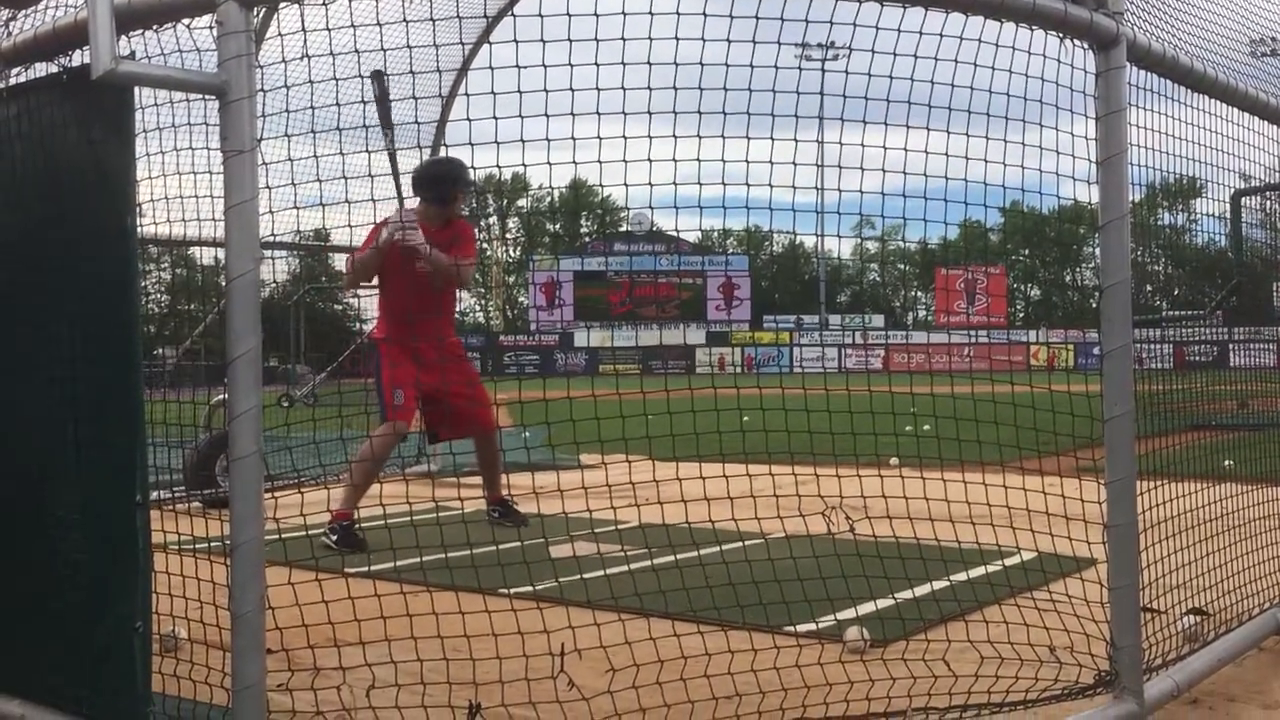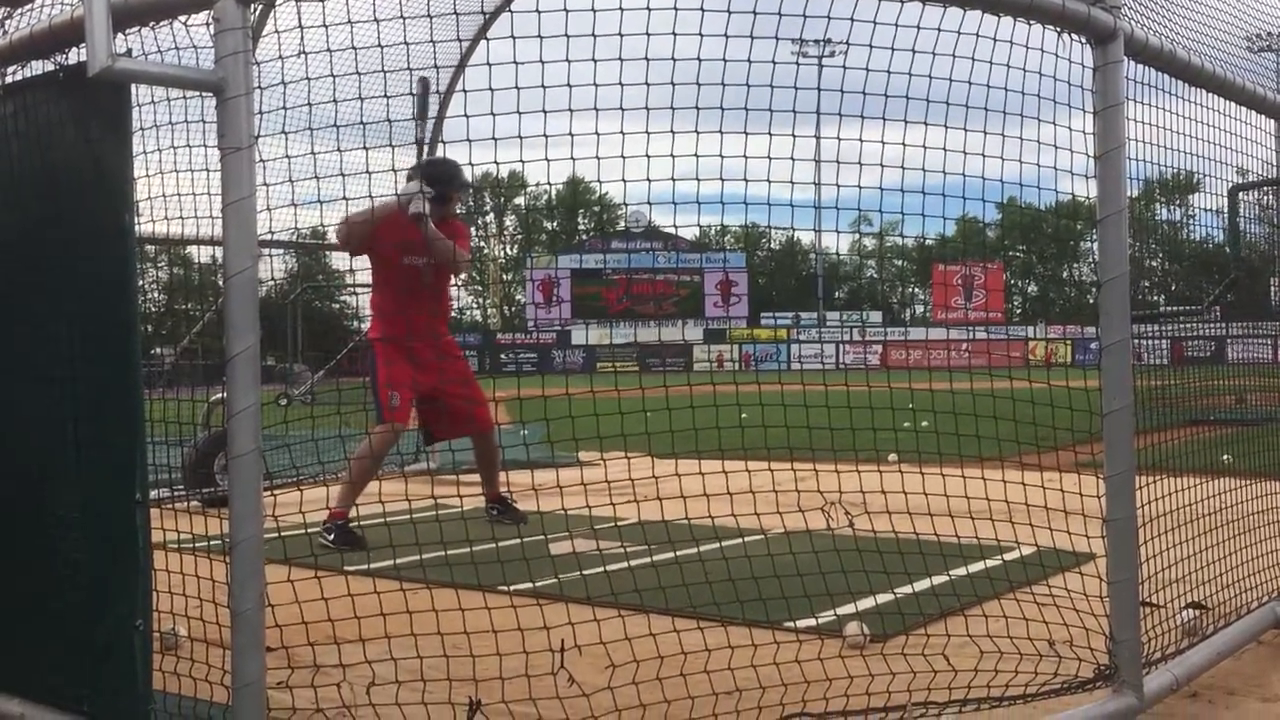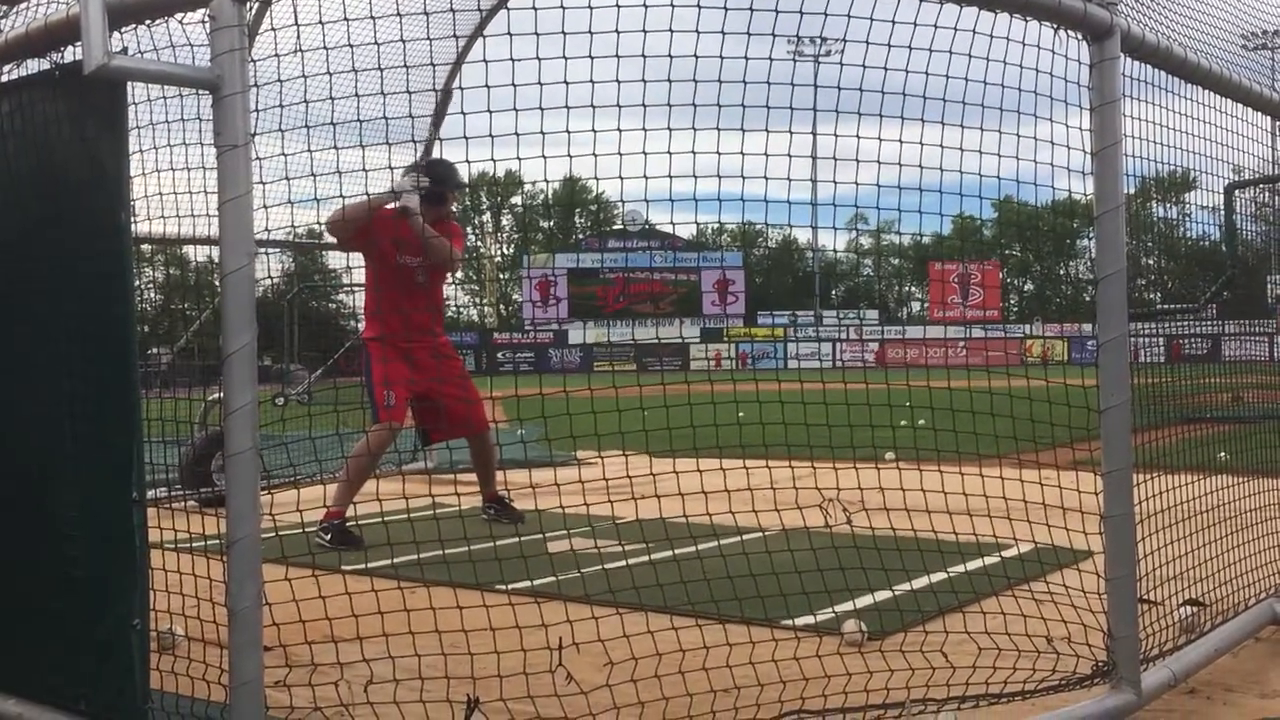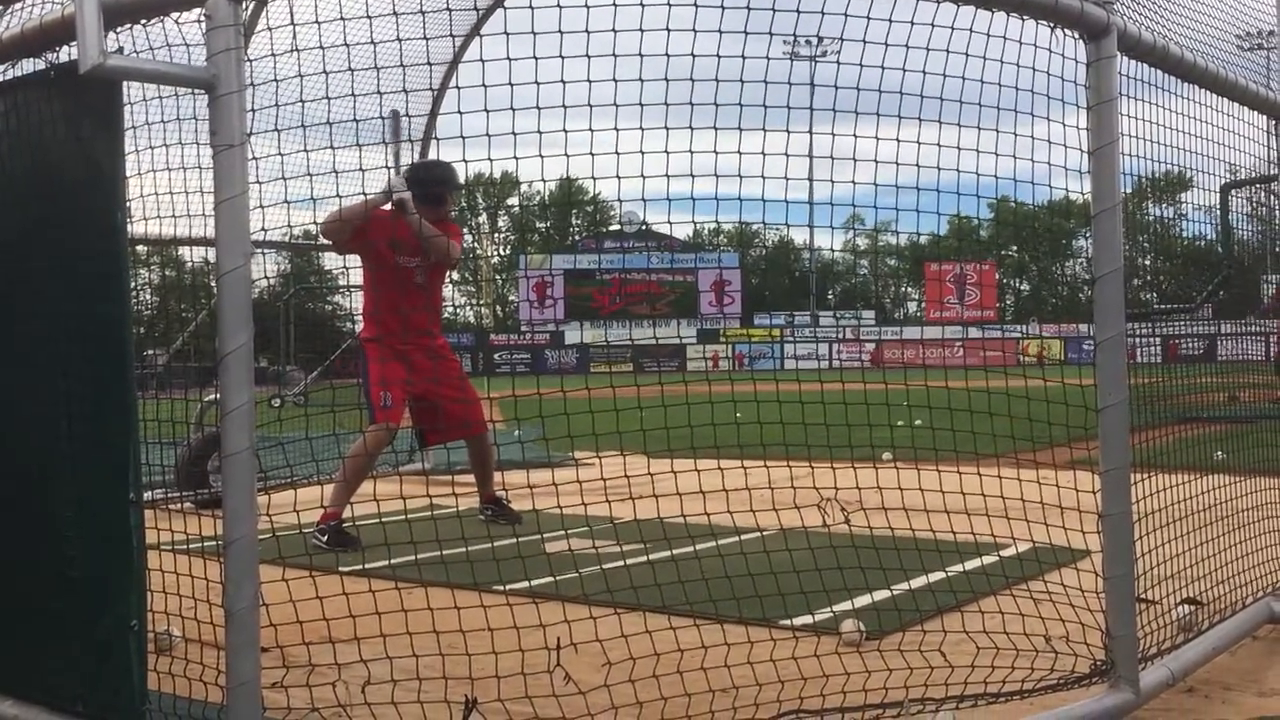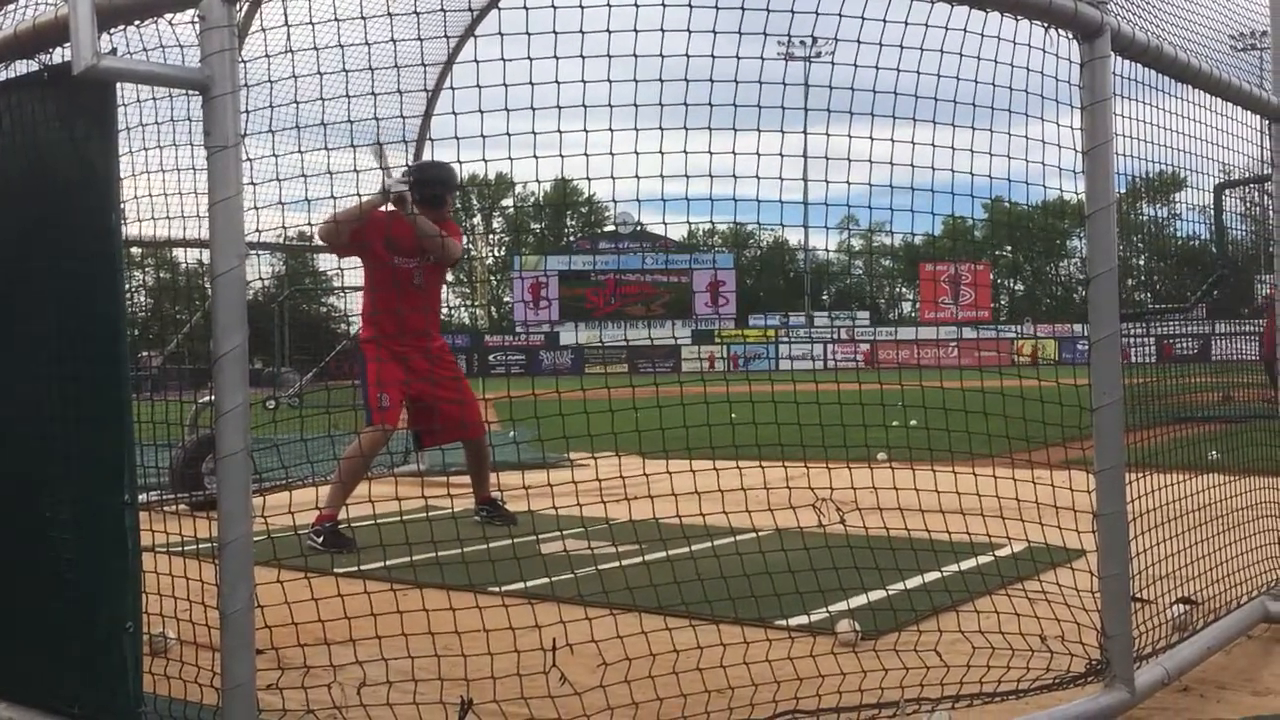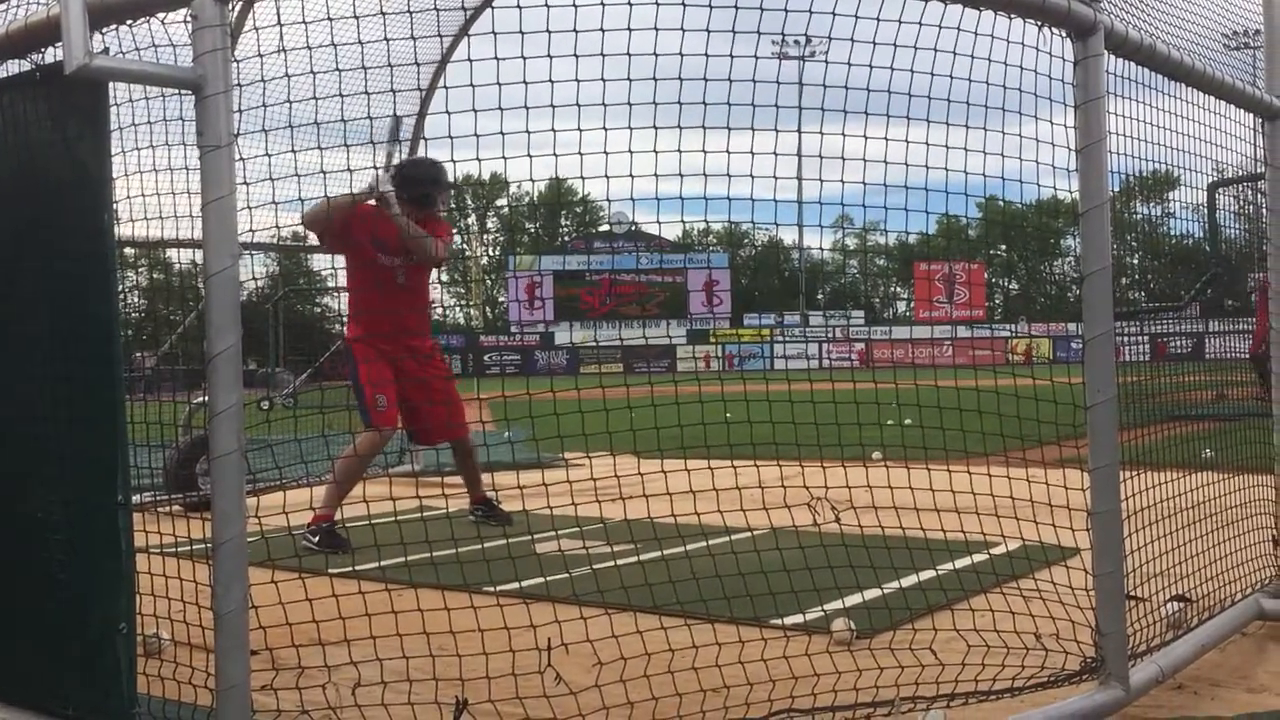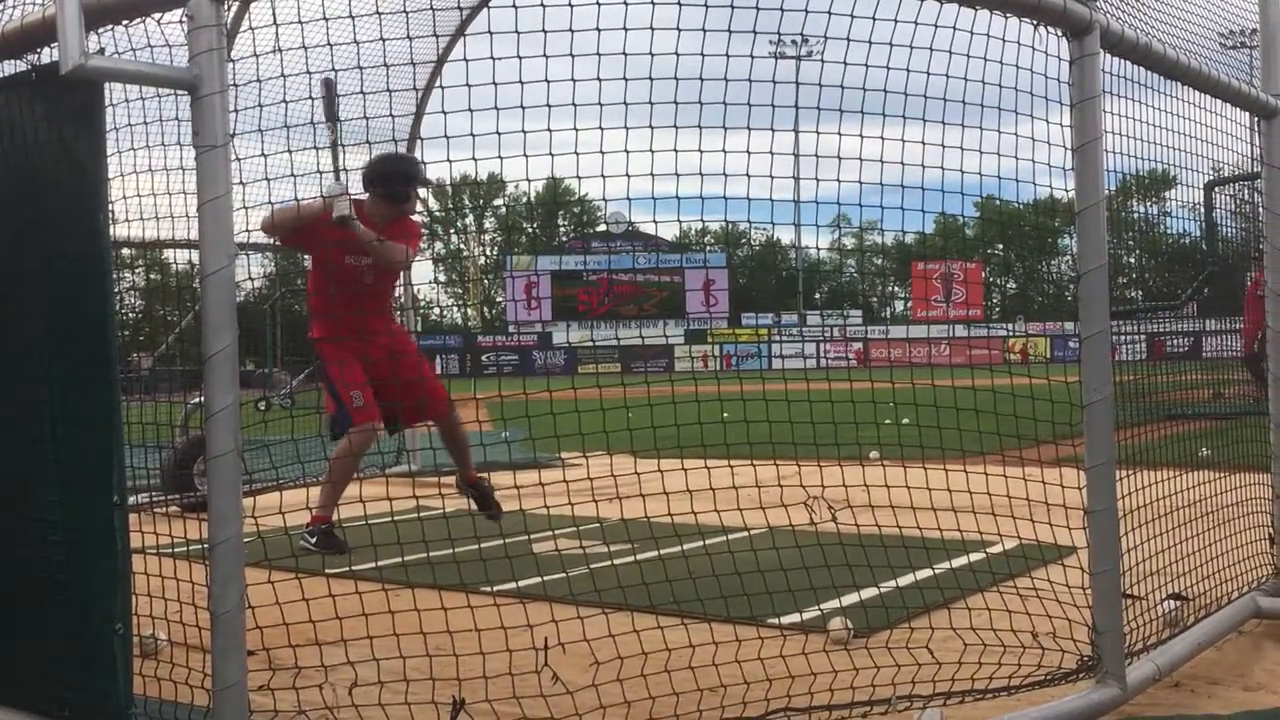
dt=0.3s
person 1, frame 1
left shoulder: (462, 231)
right shoulder: (392, 227)
left elbow: (465, 276)
right elbow: (351, 277)
left wrist: (424, 246)
right wrist: (386, 238)
left hip: (443, 344)
right hip: (398, 344)
left knee: (484, 423)
right knee: (394, 426)
left ankle: (496, 502)
right ankle: (340, 520)
person 1, frame 2
left shoulder: (455, 229)
right shoulder: (387, 224)
left elbow: (459, 265)
right elbow: (343, 234)
left wrist: (425, 224)
right wrist: (399, 203)
left hip: (438, 344)
right hip: (392, 344)
left knee: (482, 422)
right knee: (391, 427)
left ankle: (494, 500)
right ankle: (335, 519)
person 1, frame 3
left shoulder: (449, 230)
right shoulder: (380, 222)
left elbow: (450, 260)
right elbow: (334, 225)
left wrist: (414, 219)
right wrist: (390, 197)
left hip: (433, 344)
right hip: (387, 343)
left knee: (477, 422)
right knee: (387, 426)
left ankle: (491, 499)
right ankle: (332, 519)
person 1, frame 4
left shoulder: (447, 230)
right shoulder: (378, 223)
left elbow: (449, 255)
right elbow: (328, 229)
left wrist: (410, 213)
right wrist: (383, 198)
left hip: (430, 345)
right hip: (384, 345)
left knee: (475, 424)
right knee: (383, 427)
left ankle: (489, 500)
right ankle: (328, 521)
person 1, frame 5
left shoulder: (446, 229)
right shoulder: (378, 225)
left elbow: (451, 253)
right elbow: (327, 233)
left wrist: (409, 211)
right wrist: (380, 200)
left hip: (430, 347)
right hip: (383, 345)
left knee: (473, 426)
right knee: (380, 429)
left ankle: (484, 502)
right ankle: (323, 522)
person 1, frame 6
left shoulder: (435, 227)
right shoulder: (361, 219)
left elbow: (433, 254)
right elbow: (311, 219)
left wrist: (393, 211)
right wrist: (365, 194)
left hip: (418, 345)
right hip: (370, 344)
left knee: (456, 428)
right knee: (379, 430)
left ankle: (479, 501)
right ankle: (320, 522)
person 1, frame 7
left shoulder: (406, 227)
right shoulder: (327, 219)
left elbow: (399, 260)
right elbow: (268, 225)
left wrist: (352, 225)
right wrist: (323, 206)
left hip: (384, 335)
right hip: (336, 339)
left knee: (442, 406)
right knee: (363, 428)
left ankle: (470, 479)
right ankle: (316, 525)
